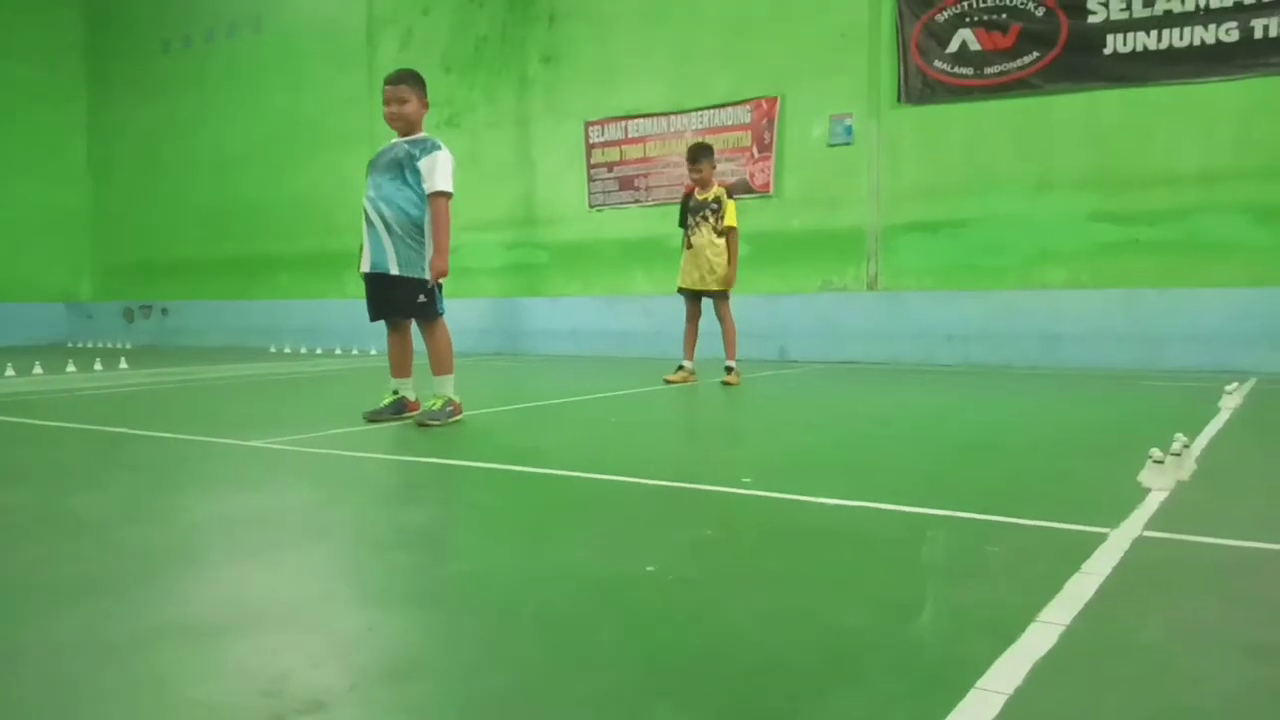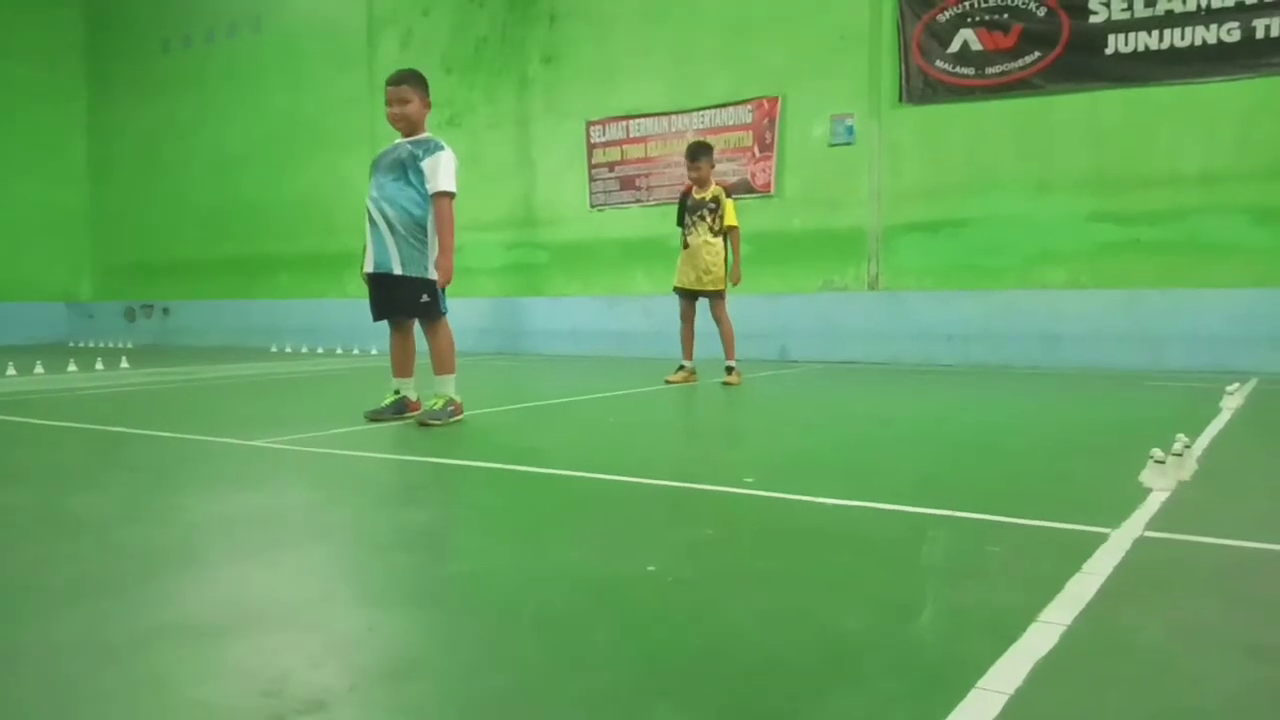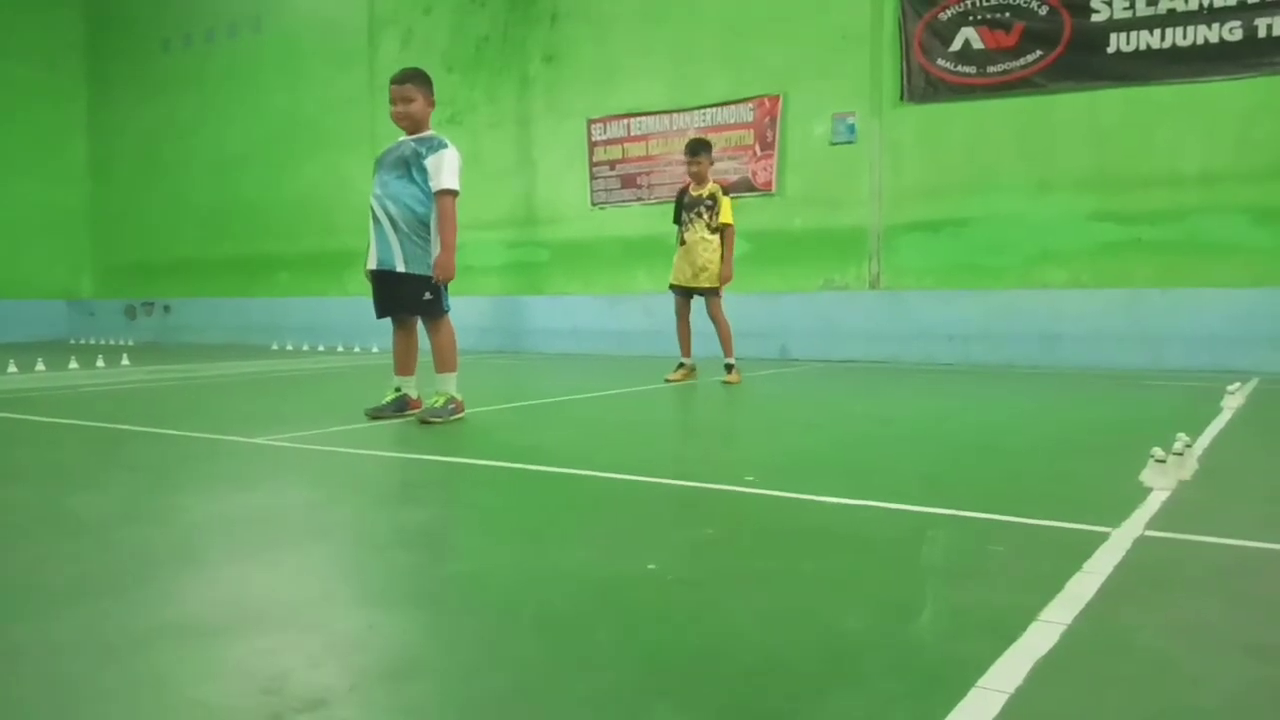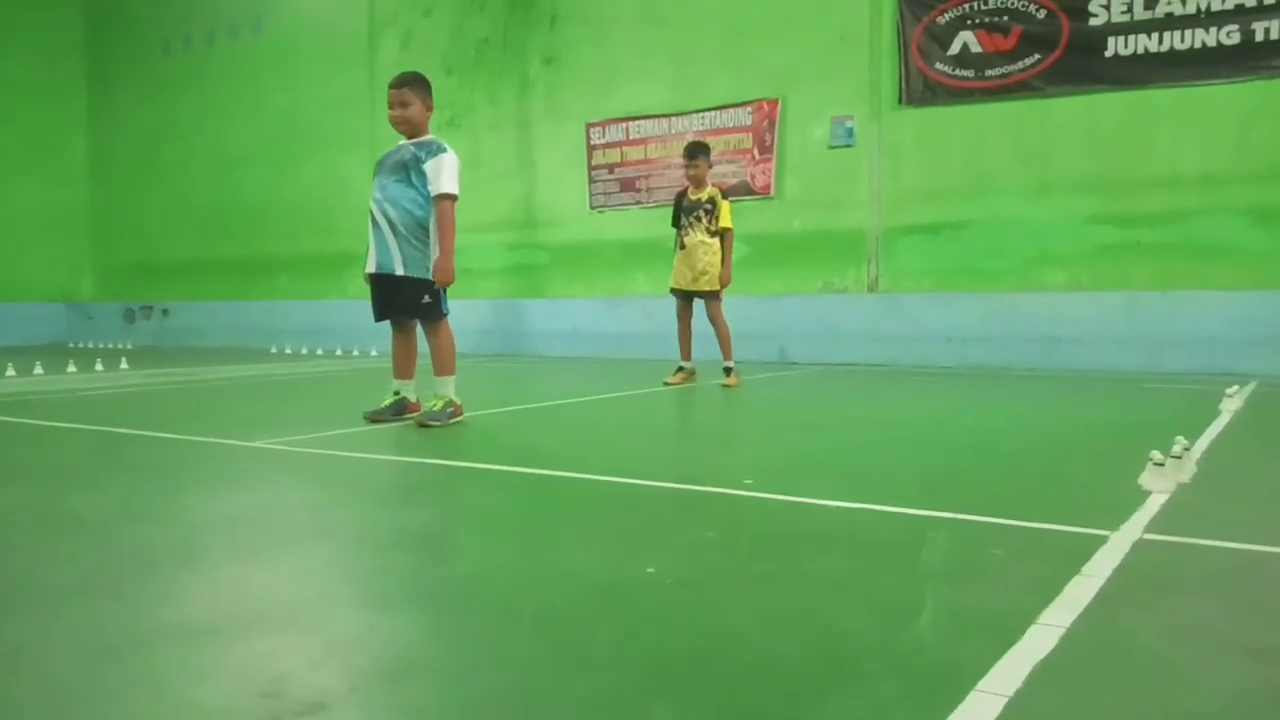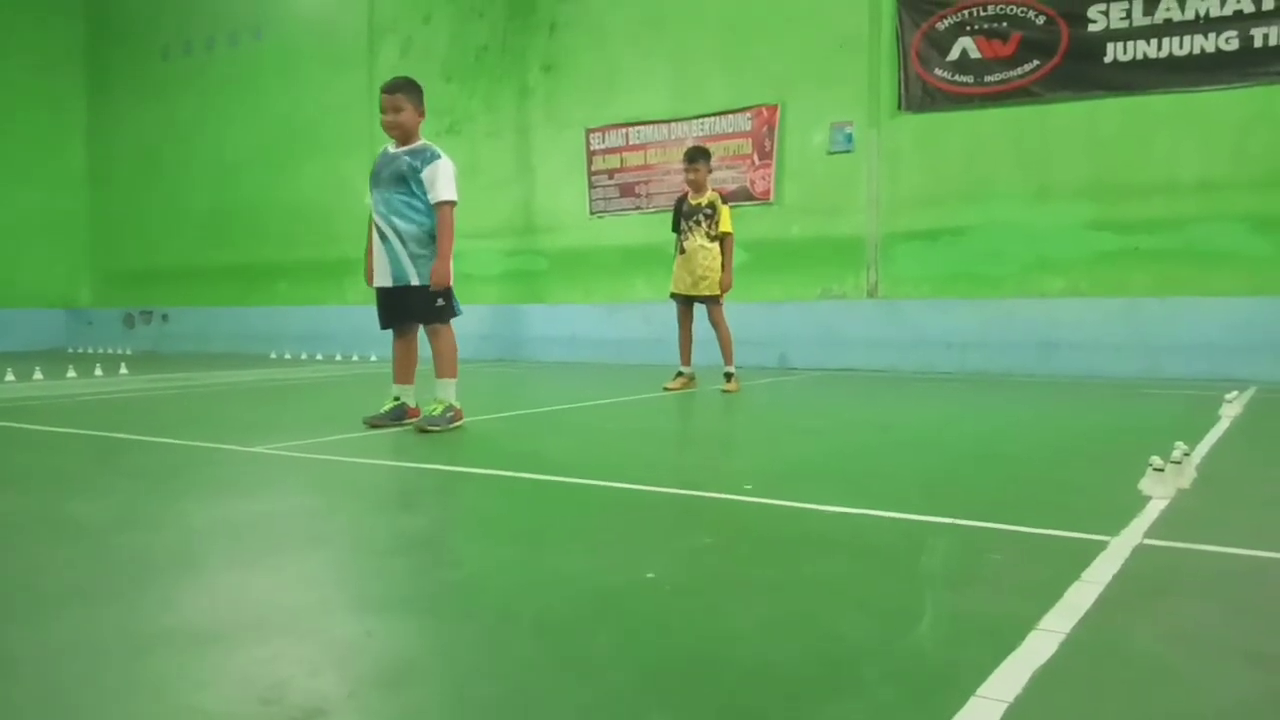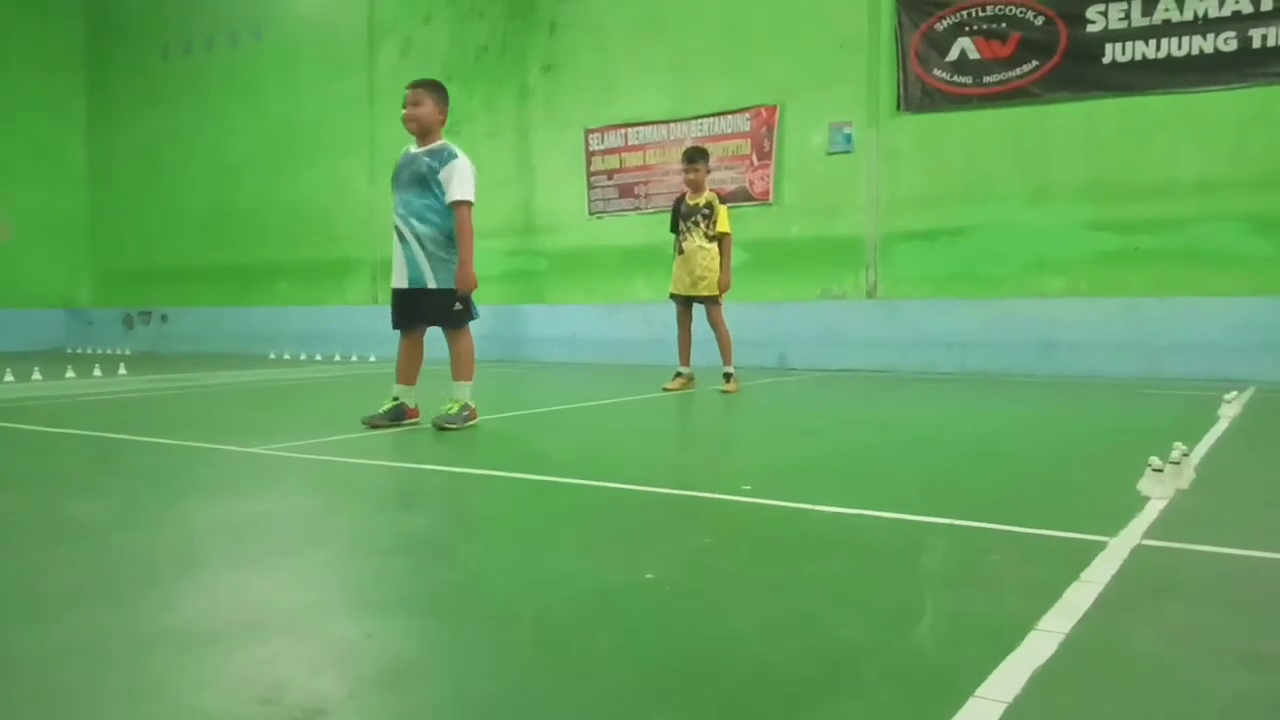
dt=0.4s
person 1, frame 1
left shoulder: (431, 151)
right shoulder: (383, 154)
left elbow: (439, 202)
left wrist: (441, 253)
right wrist: (366, 254)
left hip: (415, 258)
right hip: (380, 259)
left knee: (430, 320)
right knee: (395, 323)
left ankle: (446, 397)
right ankle: (403, 396)
person 1, frame 2
left shoulder: (434, 151)
right shoulder: (385, 156)
left elbow: (443, 204)
left wrist: (445, 255)
right wrist: (368, 256)
left hip: (418, 259)
right hip: (384, 260)
left knee: (433, 320)
right knee: (397, 323)
left ankle: (448, 397)
right ankle: (404, 395)
person 1, frame 3
left shoulder: (438, 149)
right shoulder: (388, 154)
left elbow: (445, 201)
left wrist: (447, 252)
right wrist: (372, 254)
left hip: (421, 256)
right hip: (387, 257)
left knee: (435, 317)
right knee: (401, 321)
left ankle: (448, 395)
right ankle: (405, 393)
person 1, frame 4
left shoulder: (437, 153)
right shoulder: (389, 157)
left elbow: (445, 206)
left wrist: (446, 256)
right wrist: (372, 256)
left hip: (419, 260)
right hip: (386, 260)
left knee: (434, 321)
right knee: (400, 324)
left ankle: (447, 398)
right ankle: (404, 396)
person 1, frame 5
left shoulder: (432, 159)
right shoulder: (382, 159)
left elbow: (444, 212)
left wrist: (443, 261)
right wrist: (370, 258)
left hip: (423, 264)
right hip: (390, 267)
left knee: (437, 326)
right knee: (401, 330)
left ankle: (447, 403)
right ankle: (404, 401)
person 1, frame 6
left shoulder: (451, 158)
right shoulder: (405, 159)
left elbow: (462, 212)
left wrist: (466, 263)
right wrist: (399, 258)
left hip: (444, 267)
right hip: (407, 268)
left knee: (455, 328)
right knee: (409, 332)
left ankle: (463, 403)
right ankle: (403, 403)
person 2, frame 1
left shoulder: (723, 195)
right shoulder: (688, 197)
left elbow: (733, 230)
left wrist: (733, 265)
right wrist: (685, 260)
left hip: (716, 265)
right hip: (692, 266)
left knee: (723, 313)
right knee: (691, 315)
left ankle: (731, 367)
right ankle: (687, 366)
person 2, frame 2
left shoulder: (722, 195)
right shoulder: (686, 196)
left elbow: (733, 230)
left wrist: (736, 265)
right wrist: (682, 259)
left hip: (713, 266)
right hip: (688, 266)
left knee: (719, 314)
right knee: (686, 315)
left ankle: (731, 366)
right ankle: (687, 366)
person 2, frame 3
left shoulder: (718, 193)
right shoulder: (683, 194)
left elbow: (728, 228)
left wrist: (727, 263)
left hip: (709, 263)
right hip: (684, 263)
left knee: (715, 312)
right knee: (681, 312)
left ankle: (731, 365)
right ankle: (686, 364)
person 2, frame 4
left shoulder: (717, 196)
right shoulder: (681, 197)
left elbow: (727, 232)
left wrist: (727, 266)
right wrist: (675, 261)
left hip: (709, 266)
right hip: (684, 267)
left knee: (714, 315)
right knee: (683, 315)
left ankle: (729, 367)
right ankle: (686, 367)
person 2, frame 5
left shoulder: (717, 201)
right shoulder: (681, 202)
left elbow: (727, 236)
left wrist: (727, 271)
right wrist: (676, 266)
left hip: (709, 271)
right hip: (684, 271)
left knee: (716, 319)
right knee: (683, 320)
left ankle: (730, 372)
right ankle: (686, 373)
person 2, frame 6
left shoulder: (715, 201)
right shoulder: (679, 203)
left elbow: (725, 236)
left wrist: (725, 272)
right wrist: (675, 268)
left hip: (708, 271)
right hip: (683, 272)
left knee: (715, 319)
right knee: (682, 321)
left ankle: (729, 373)
right ankle: (684, 373)
